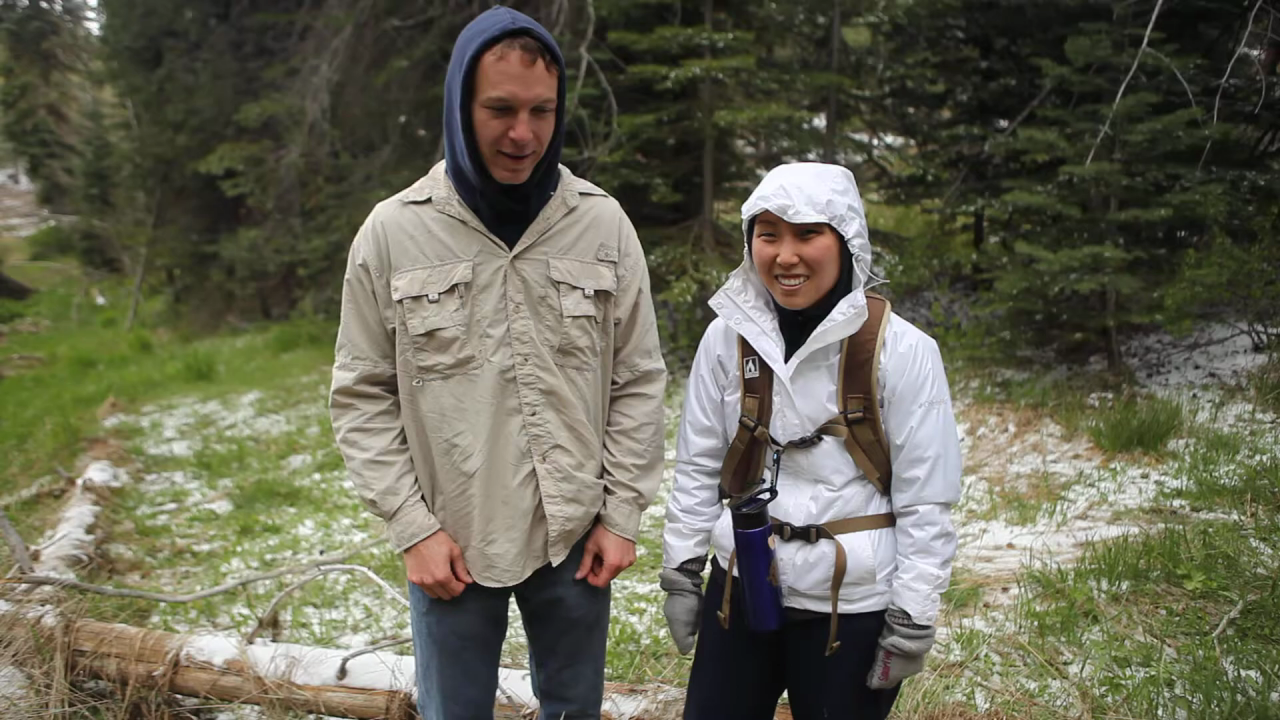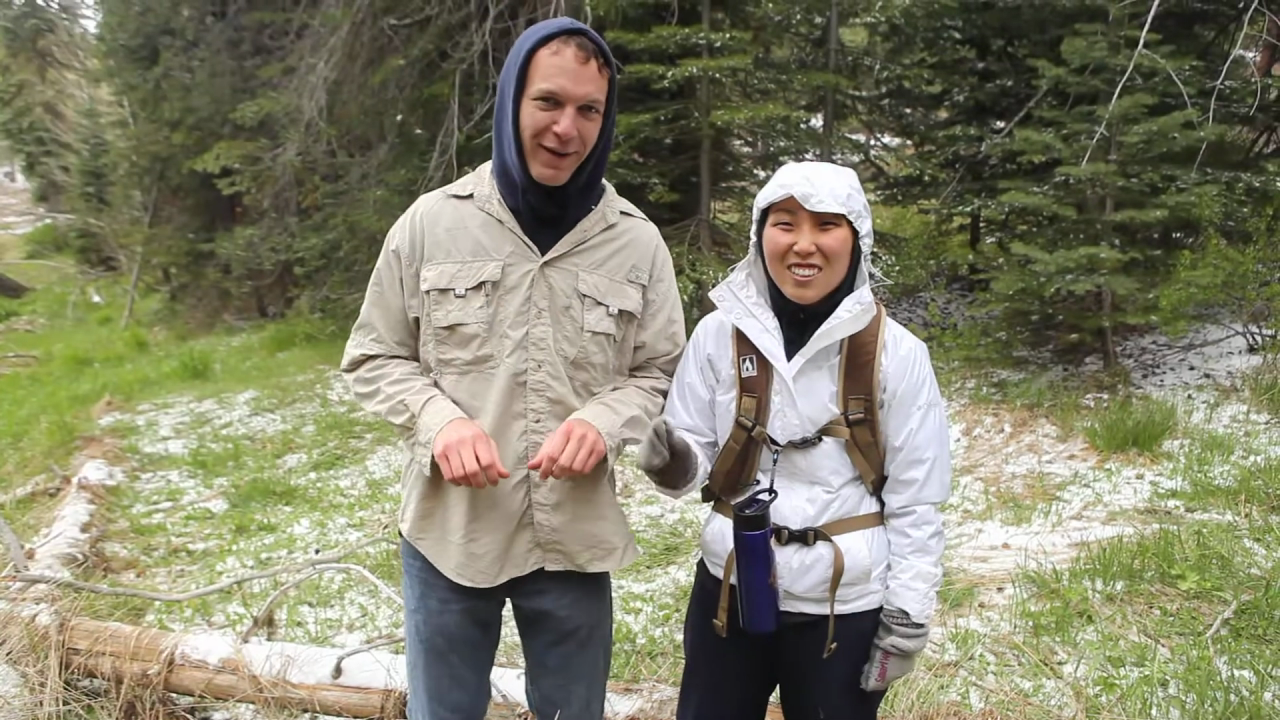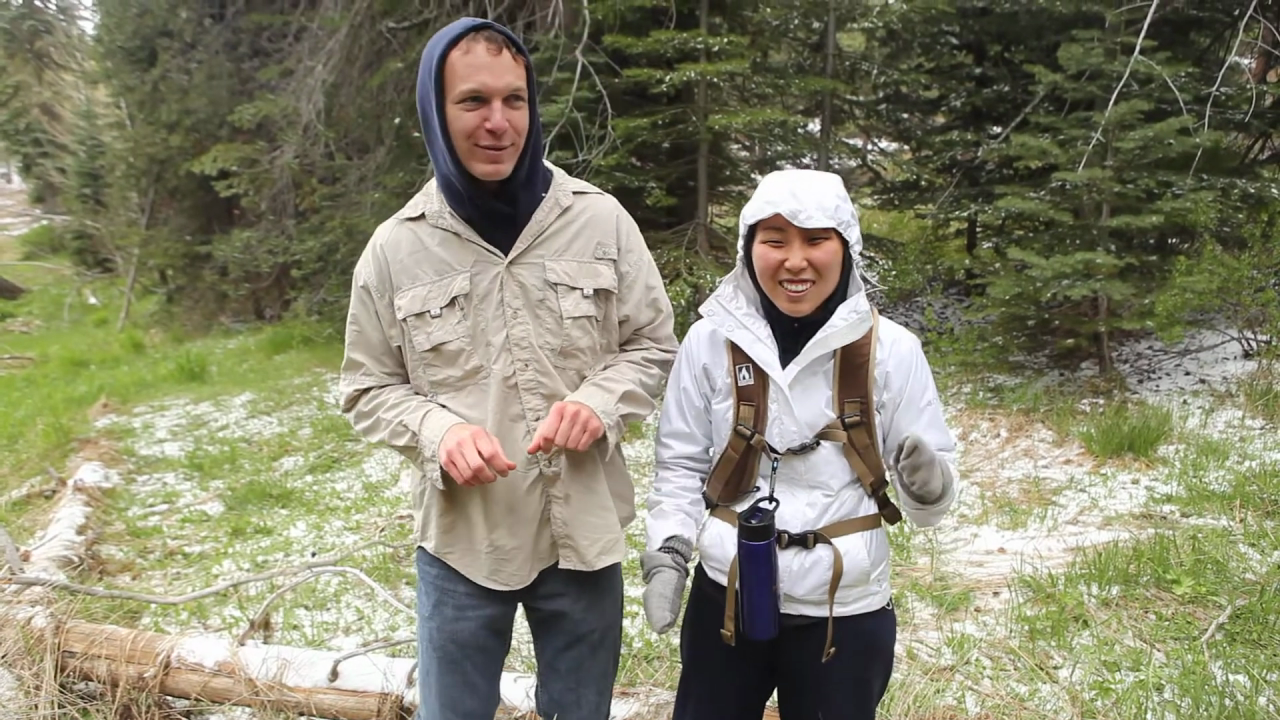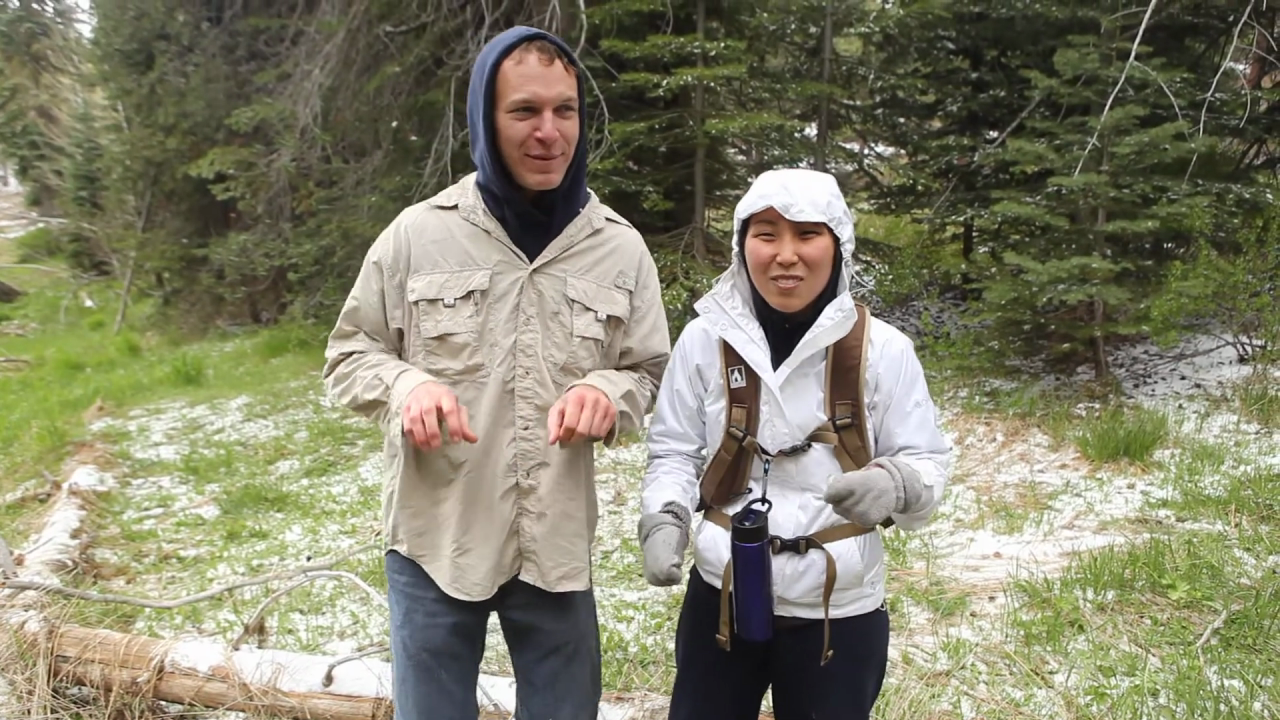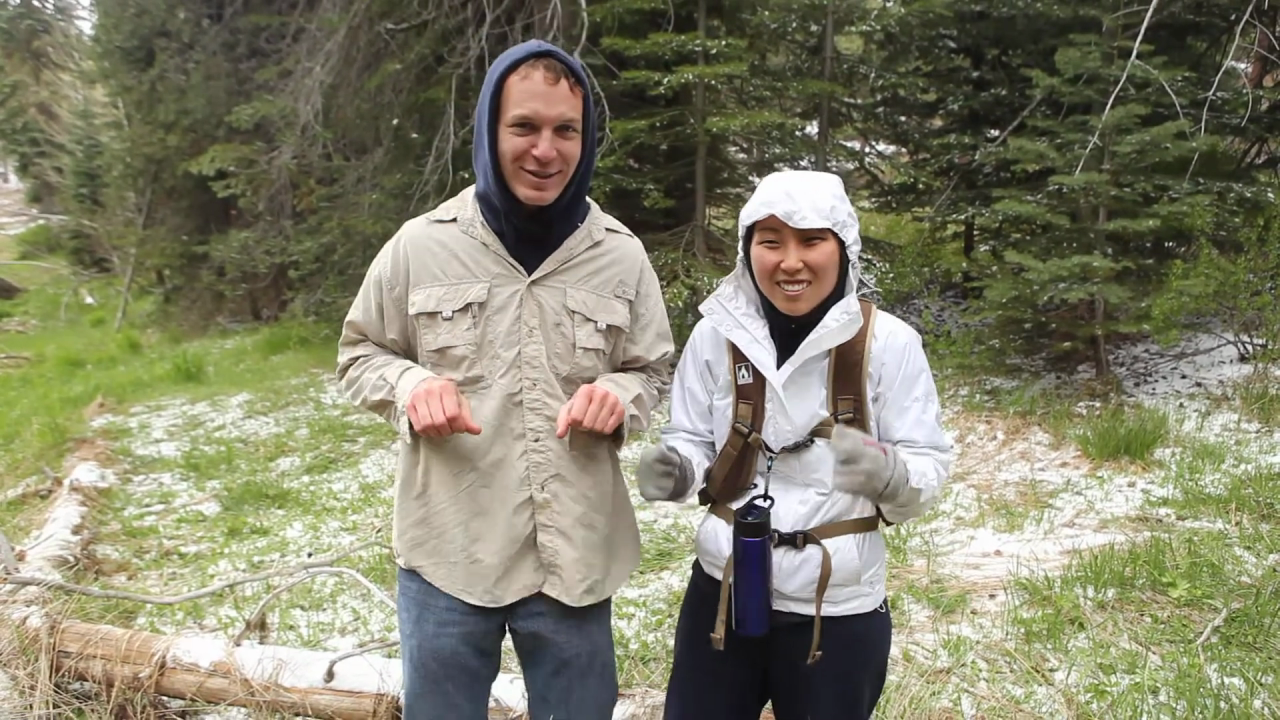
dt=1s
person 1, frame 1
left shoulder: (603, 225)
right shoulder: (392, 232)
left elbow: (638, 381)
right elbow: (362, 397)
left wrist: (623, 513)
right wrist: (412, 527)
left hip: (575, 532)
right hip: (453, 539)
person 1, frame 2
left shoulder: (636, 241)
right shoulder: (431, 222)
left elbow: (661, 374)
right elbow: (372, 358)
left wrist: (604, 423)
right wrist: (437, 419)
left hip: (573, 536)
right hip: (447, 530)
person 1, frame 3
left shoulder: (599, 219)
right shoulder: (395, 248)
left elbow: (653, 346)
right elbow: (367, 389)
left wrist: (600, 401)
right wrist: (436, 430)
left hip: (583, 532)
right hip: (461, 539)
person 1, frame 4
left shoulder: (619, 248)
right shoulder: (418, 233)
left elbow: (650, 373)
right elbow: (349, 354)
left wrist: (608, 394)
right wrist: (406, 384)
left hip: (557, 545)
right hip: (433, 540)
person 1, frame 5
left shoulder: (620, 255)
right shoulder: (419, 246)
left elbow: (652, 375)
right elbow: (359, 356)
left wrist: (617, 399)
right wrist: (409, 386)
left hip: (575, 558)
right hip: (445, 553)
person 2, frame 1
left shoulder: (902, 351)
right shoulder: (728, 335)
left elbow: (926, 499)
right elbow: (698, 467)
left wrist: (912, 620)
right wrist: (682, 573)
left hip: (852, 604)
right hip: (742, 588)
person 2, frame 2
left shoulder: (895, 351)
right shoulder: (720, 333)
left elbow: (917, 499)
right elbow: (694, 450)
left wrist: (906, 619)
right wrist: (672, 461)
left hip: (845, 603)
right hip: (730, 588)
person 2, frame 3
left shoulder: (890, 349)
right shoulder: (711, 339)
left elbow: (927, 481)
right elbow: (681, 464)
left wrist: (926, 482)
right wrist: (667, 555)
left hip: (844, 607)
right hip: (727, 595)
person 2, frame 4
left shoulder: (881, 349)
right shoulder: (707, 338)
left elbow: (926, 462)
right elbow: (674, 452)
left wrist: (890, 485)
right wrist: (665, 520)
left hip: (839, 609)
right hip: (722, 595)
person 2, frame 5
left shoulder: (888, 343)
right shoulder: (716, 334)
left elbow: (928, 467)
right elbow: (692, 441)
left wrist: (884, 474)
right wrist: (671, 468)
left hip: (838, 605)
right hip: (725, 588)
